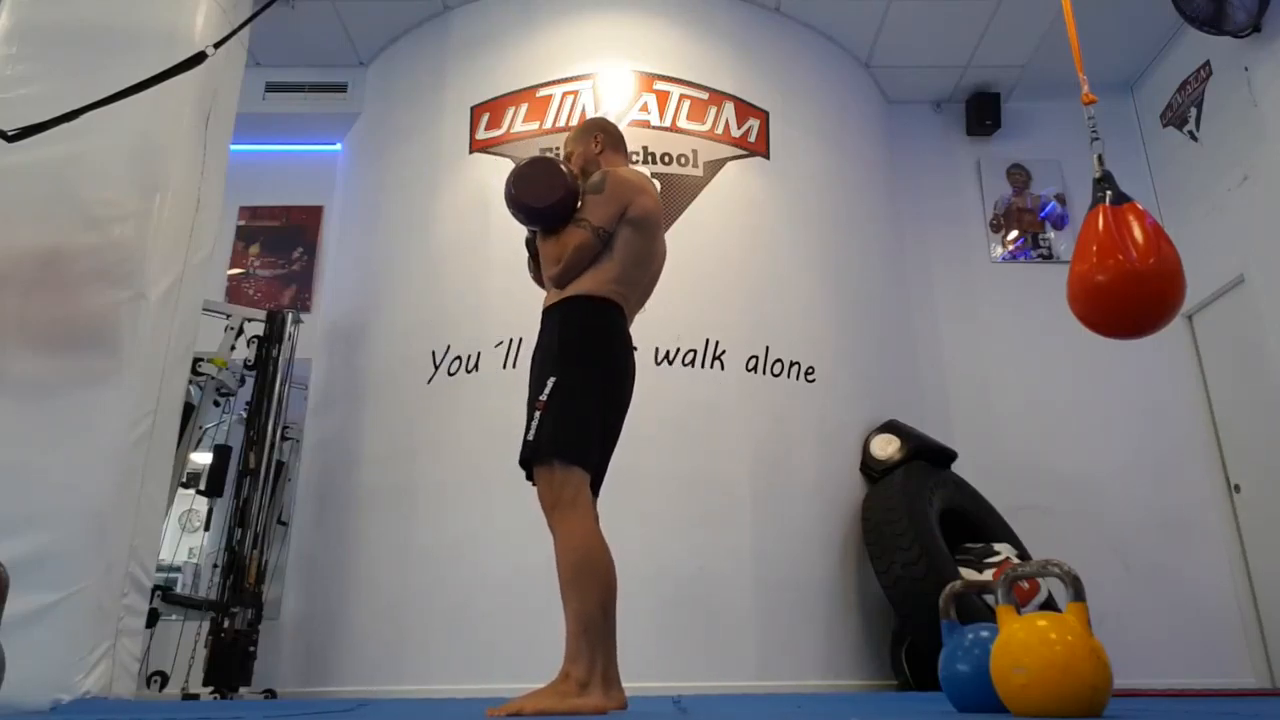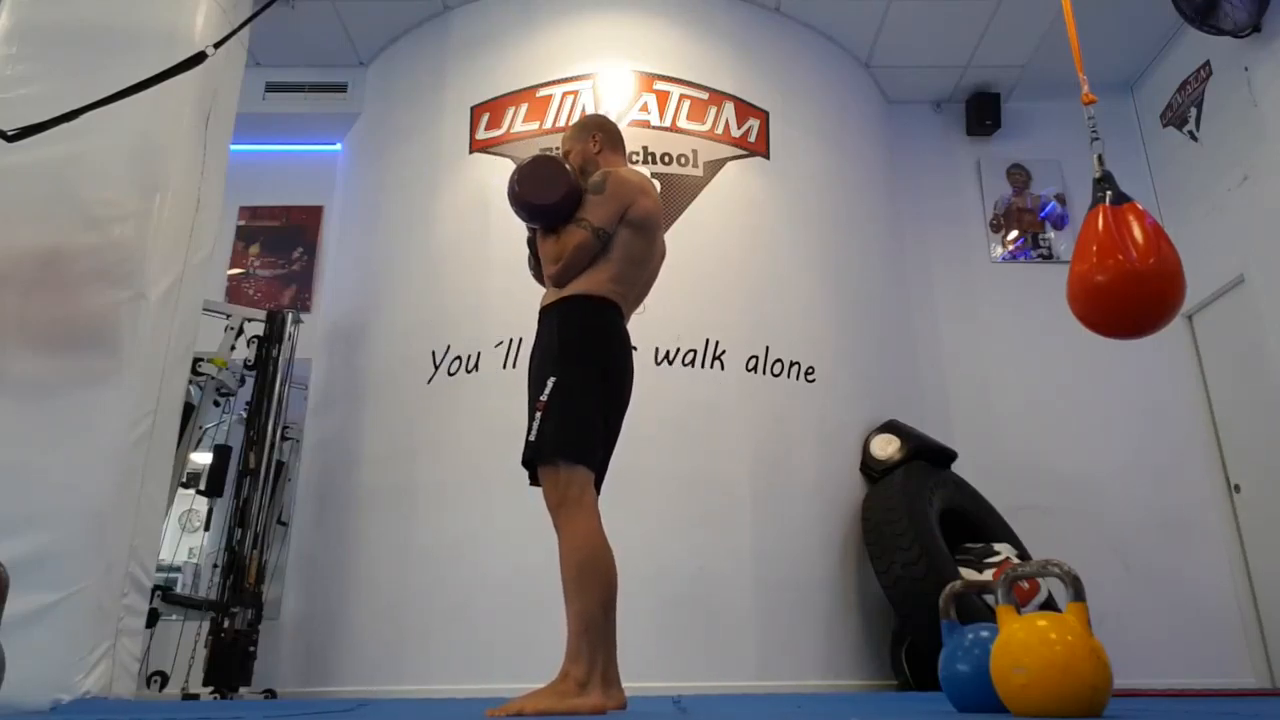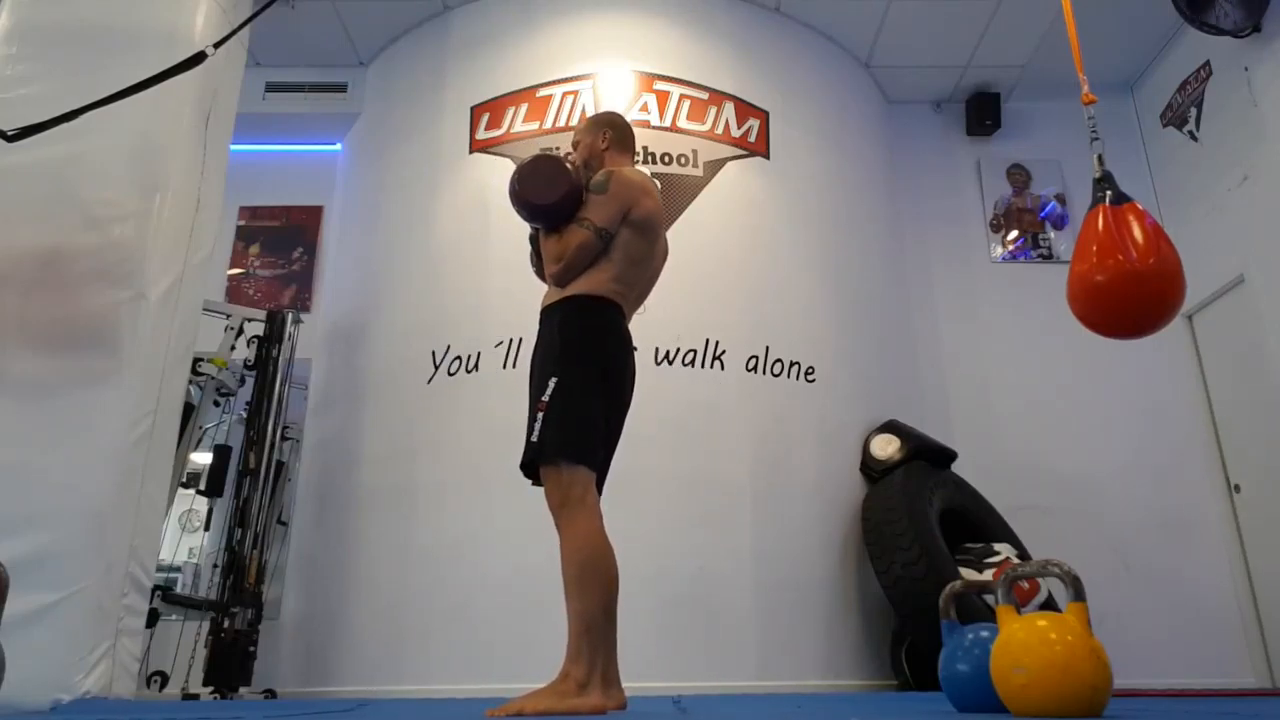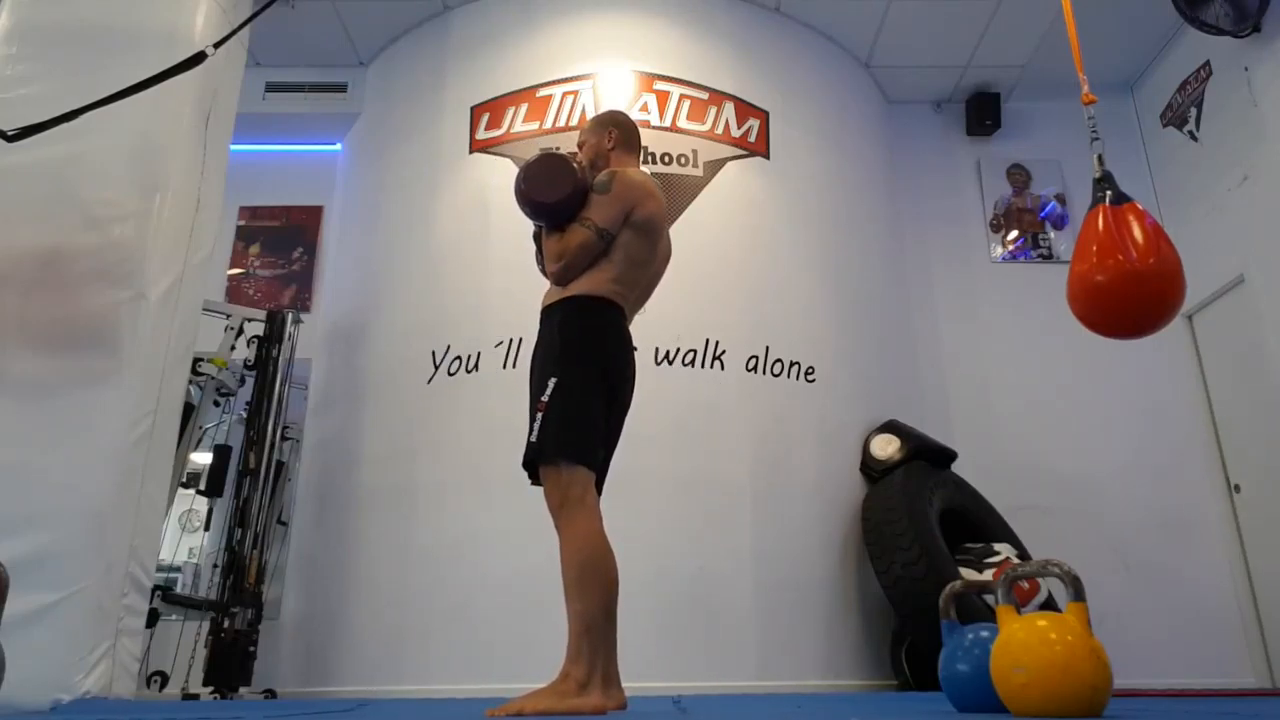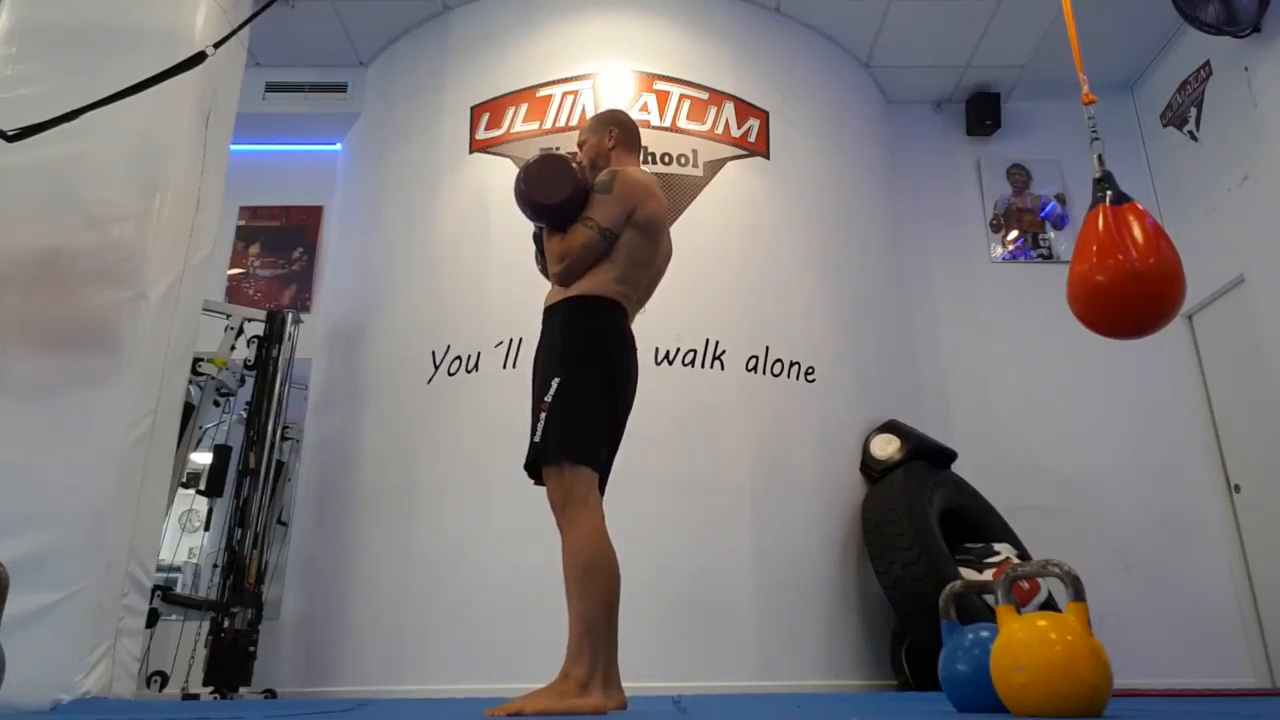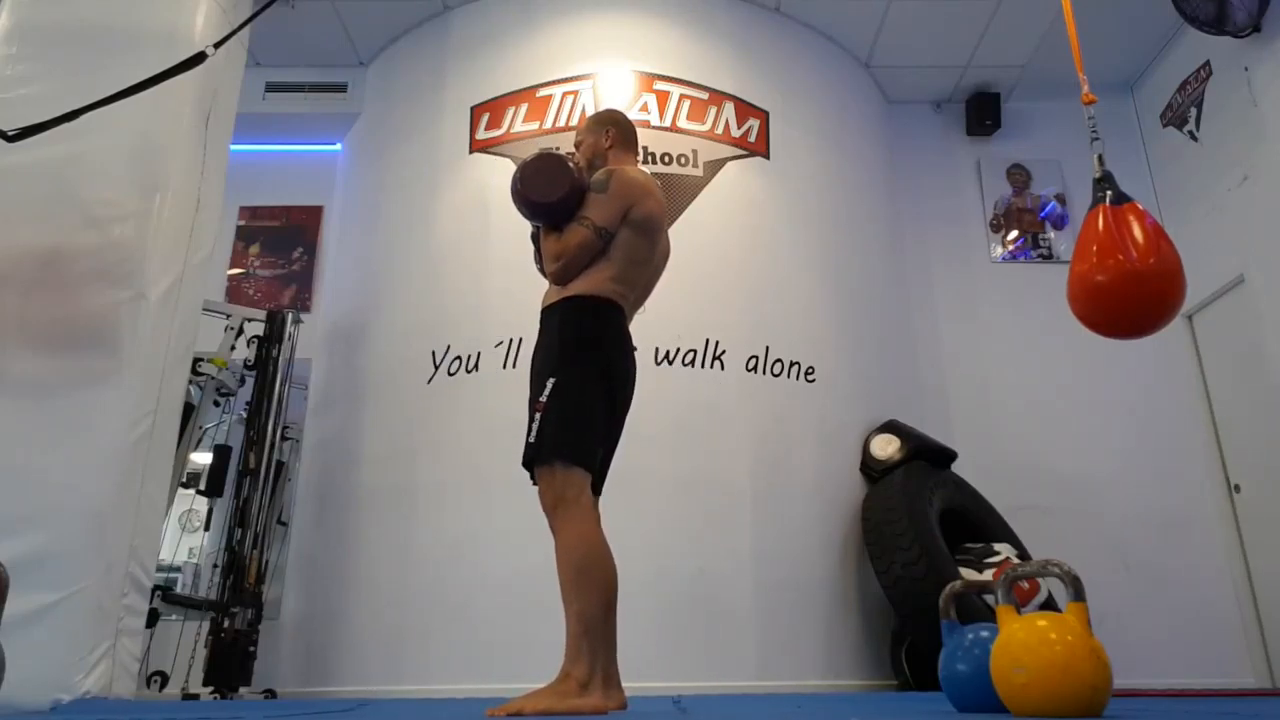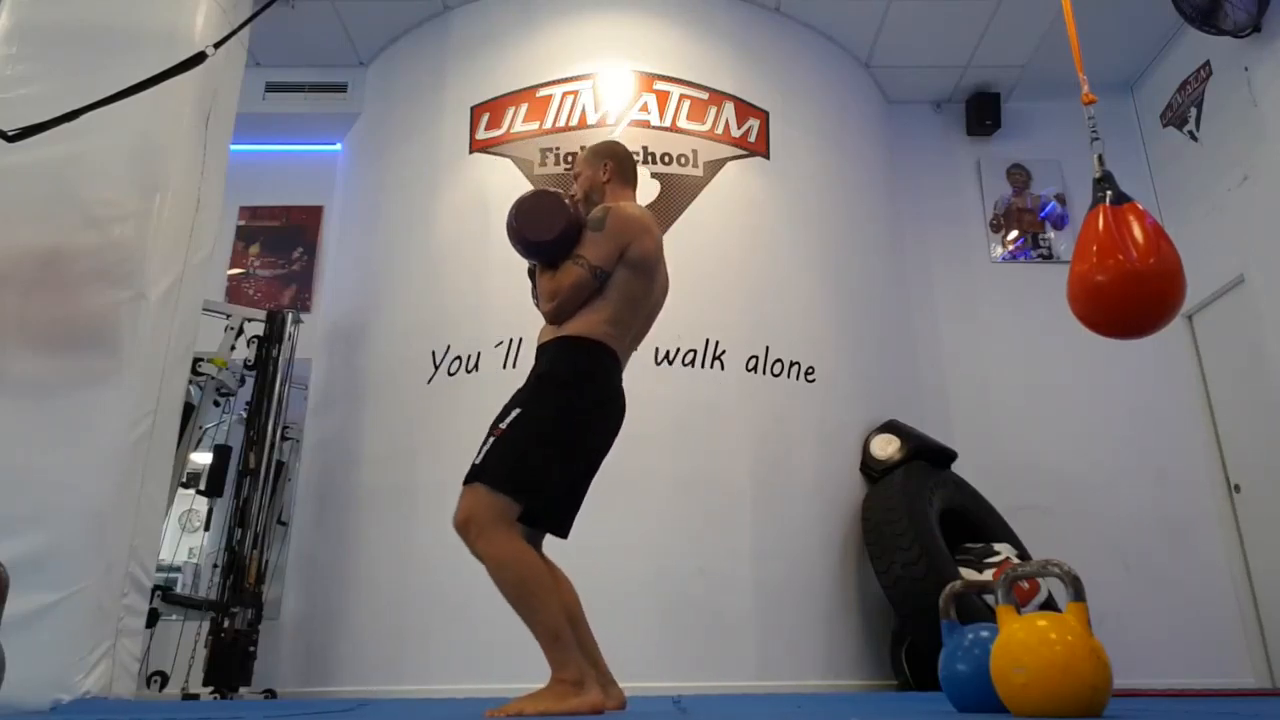
dt=0.3s
person 1, frame 1
left shoulder: (615, 182)
right shoulder: (645, 219)
left elbow: (558, 268)
right wrist: (554, 228)
left hip: (578, 334)
right hip: (602, 341)
left knee: (563, 499)
right knee: (574, 506)
person 1, frame 2
left shoulder: (615, 181)
right shoulder: (645, 217)
left elbow: (558, 268)
right wrist: (558, 222)
left hip: (576, 334)
right hip: (599, 341)
left knee: (568, 498)
right knee: (576, 505)
person 1, frame 3
left shoulder: (617, 182)
right shoulder: (649, 219)
left elbow: (559, 265)
right wrist: (561, 219)
left hip: (577, 332)
right hip: (604, 341)
left knee: (570, 500)
right knee: (577, 505)
person 1, frame 4
left shoulder: (620, 183)
right shoulder: (652, 219)
left elbow: (560, 265)
left wrist: (552, 217)
right wrist: (564, 222)
left hip: (578, 334)
right hip: (604, 343)
left knee: (569, 499)
right knee: (577, 506)
person 1, frame 5
left shoulder: (621, 183)
right shoulder: (652, 218)
left elbow: (563, 266)
left wrist: (553, 219)
right wrist: (564, 222)
left hip: (580, 335)
right hip: (605, 343)
left knee: (573, 501)
right knee: (578, 506)
person 1, frame 6
left shoulder: (618, 180)
right shoulder: (650, 218)
left elbow: (559, 265)
left wrist: (549, 217)
right wrist: (562, 225)
left hip: (578, 335)
right hip: (605, 345)
left knee: (565, 501)
right knee: (575, 507)
person 1, frame 7
left shoulder: (616, 219)
right shoulder: (648, 252)
left elbow: (555, 303)
left wrist: (545, 256)
right wrist: (554, 263)
left hip: (569, 379)
right hip: (594, 392)
left knee: (480, 519)
right knee: (514, 540)
